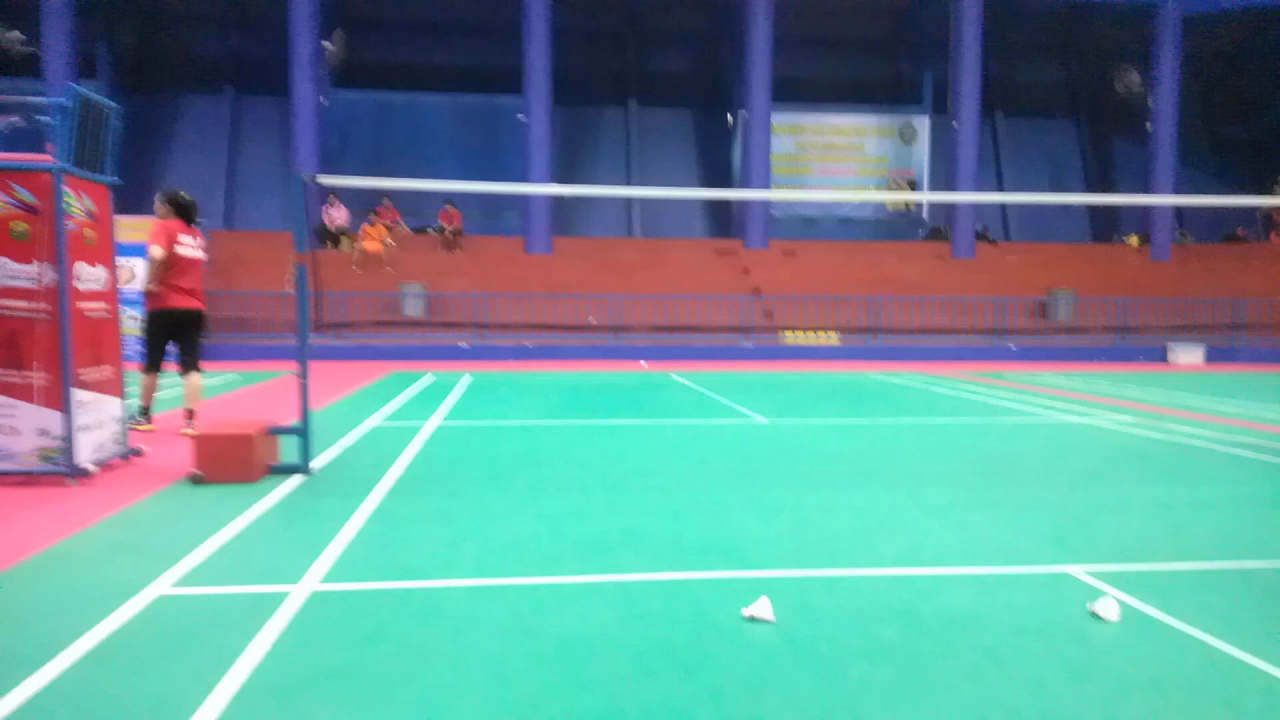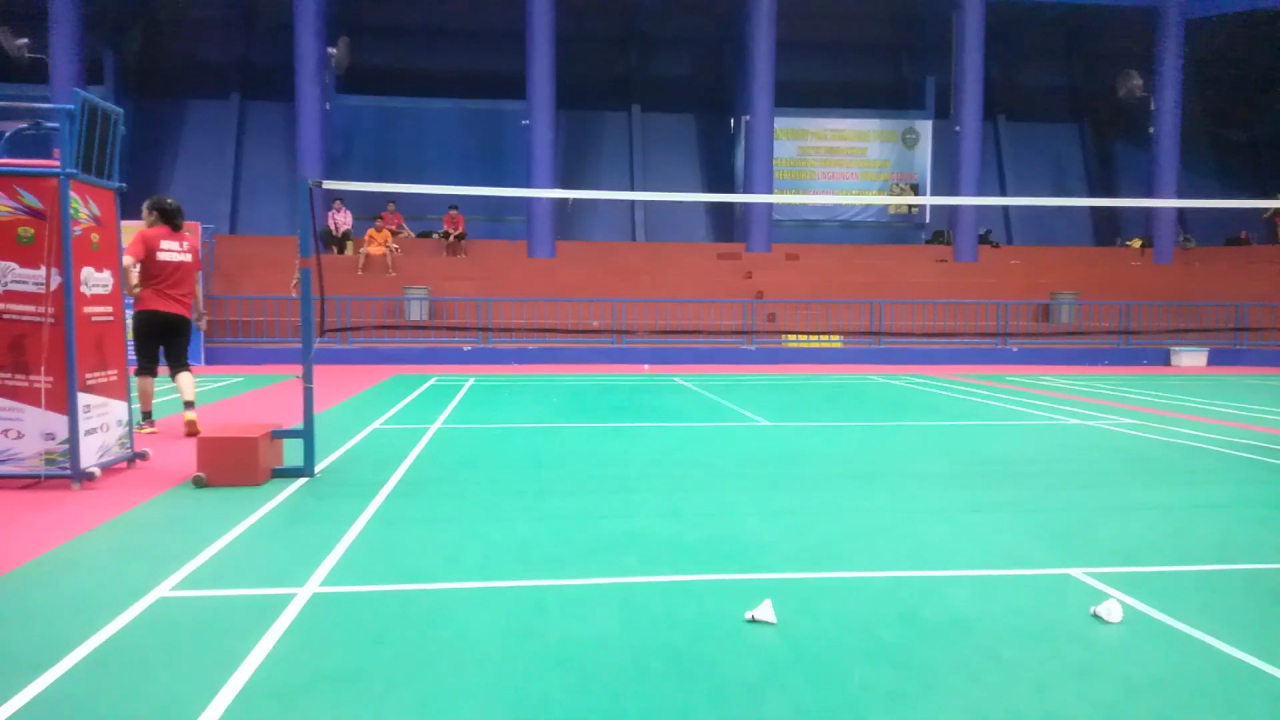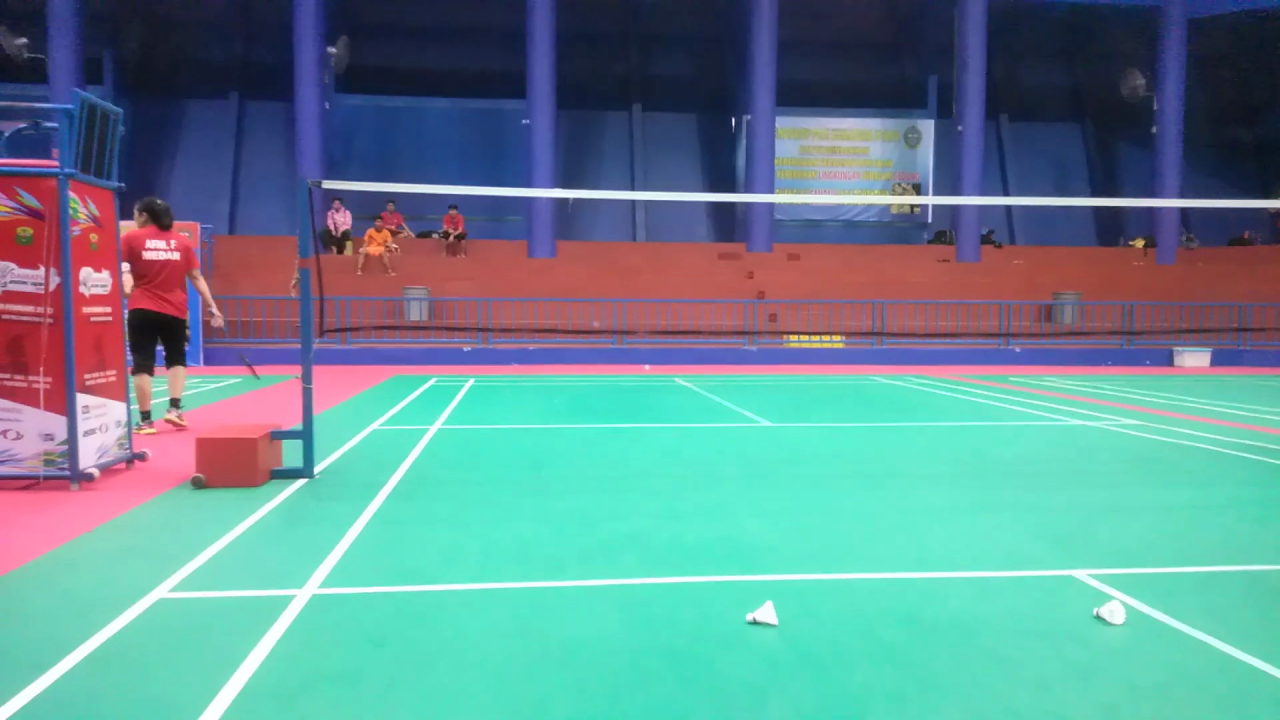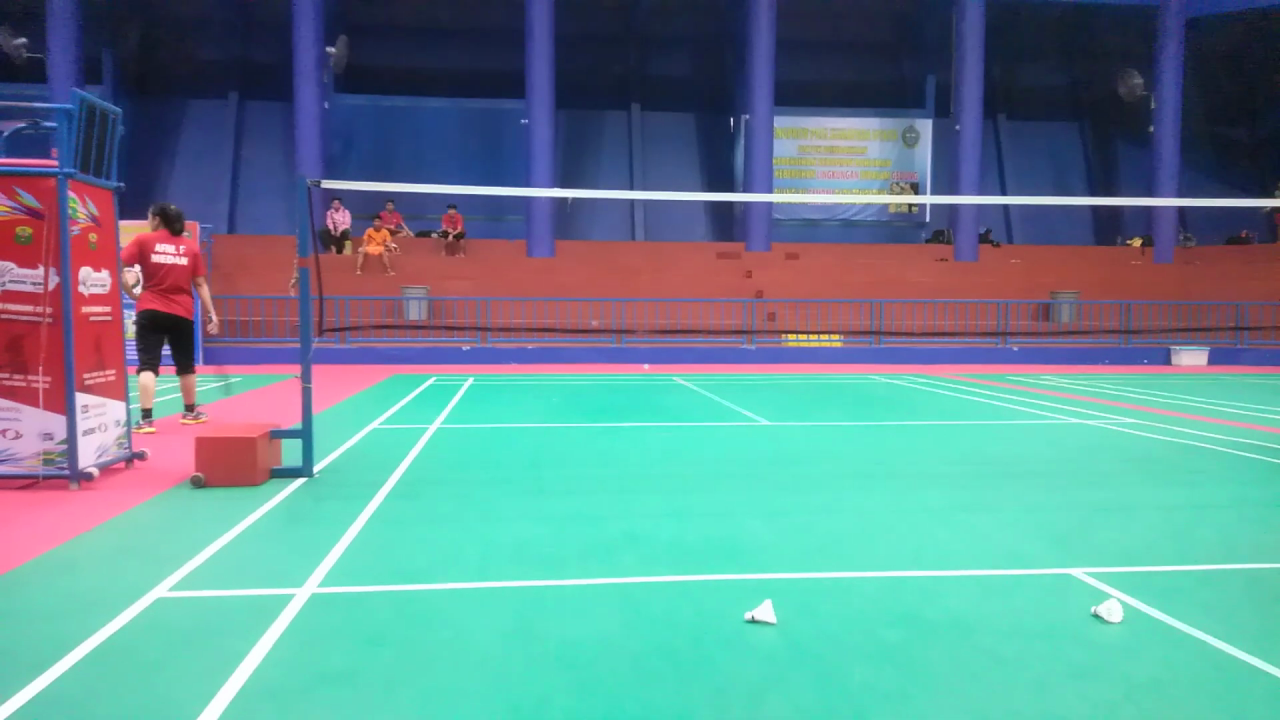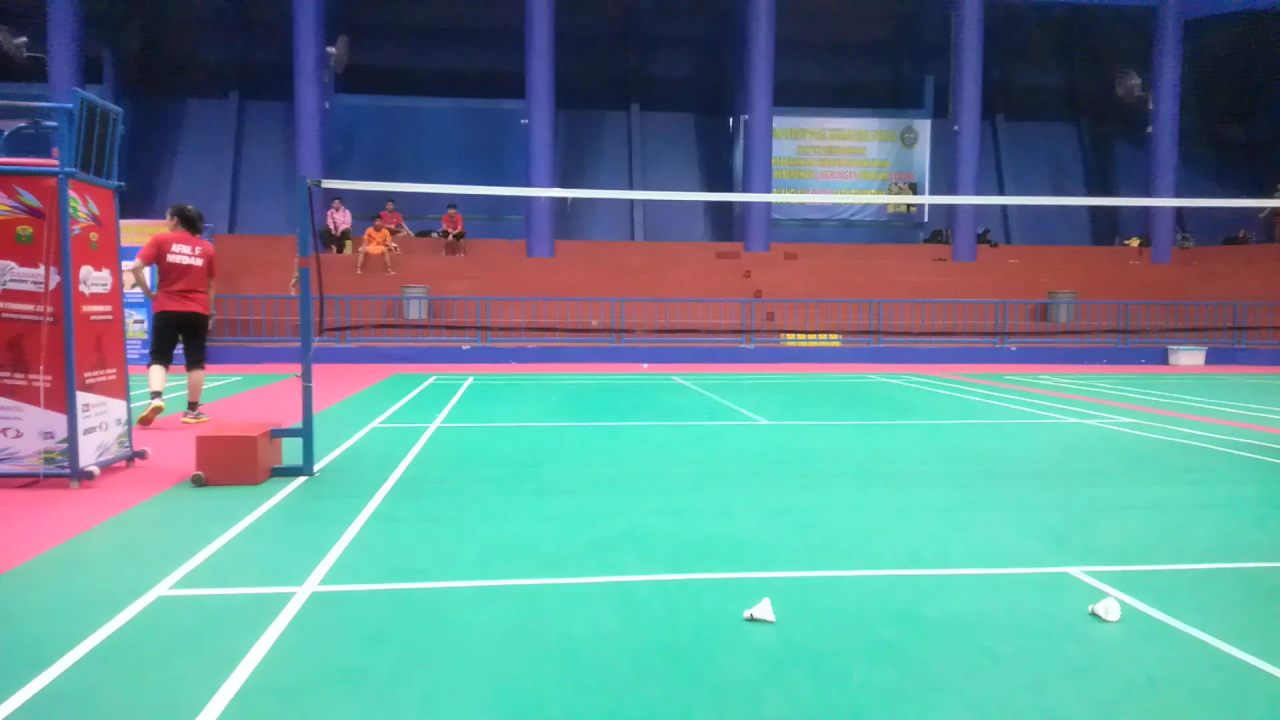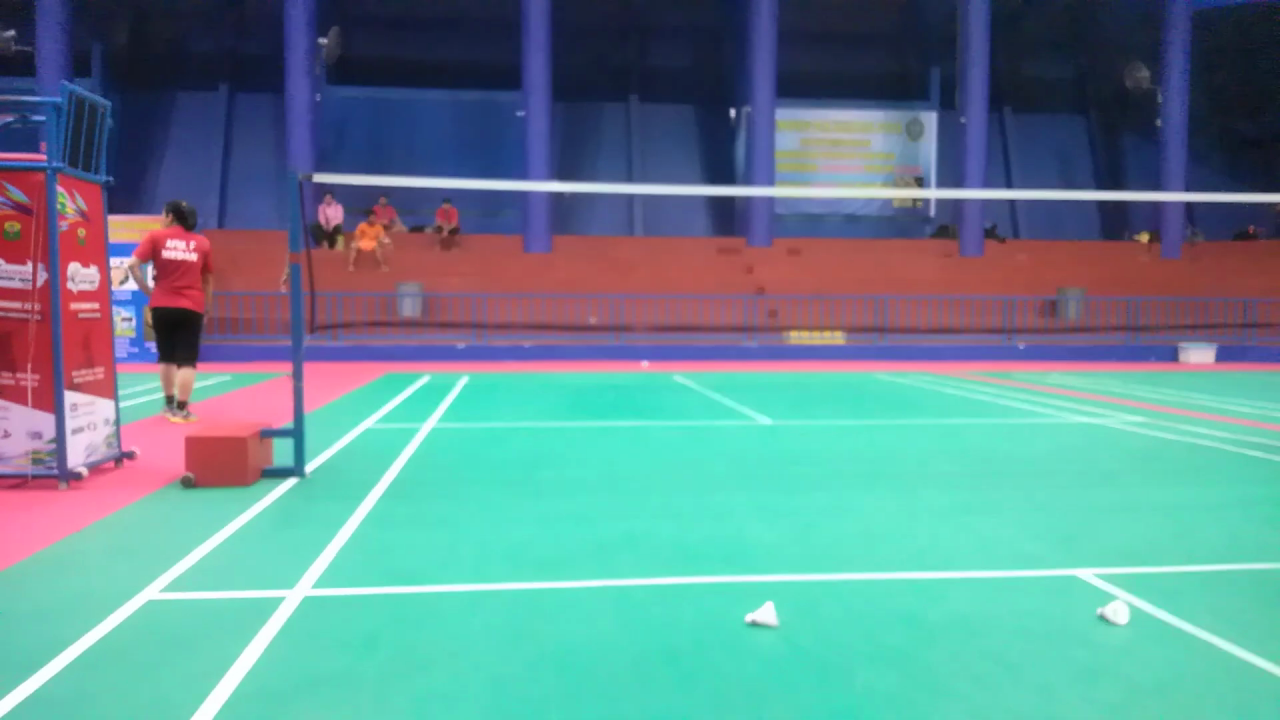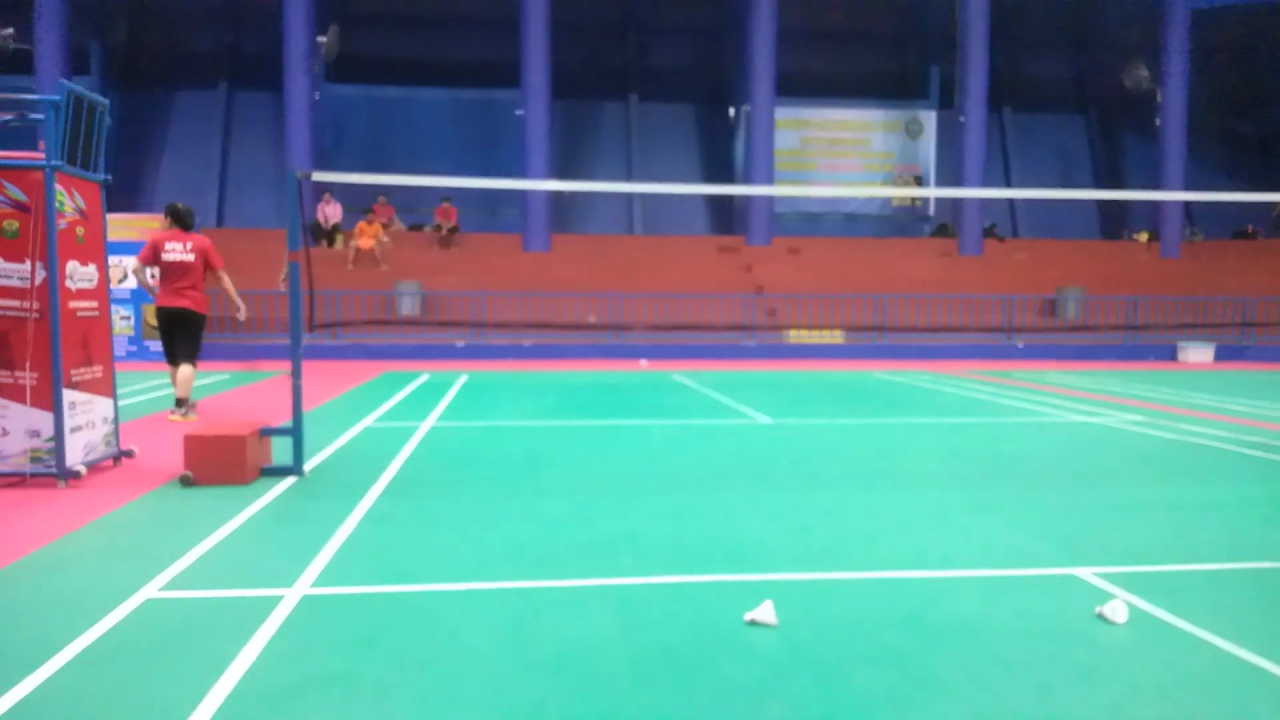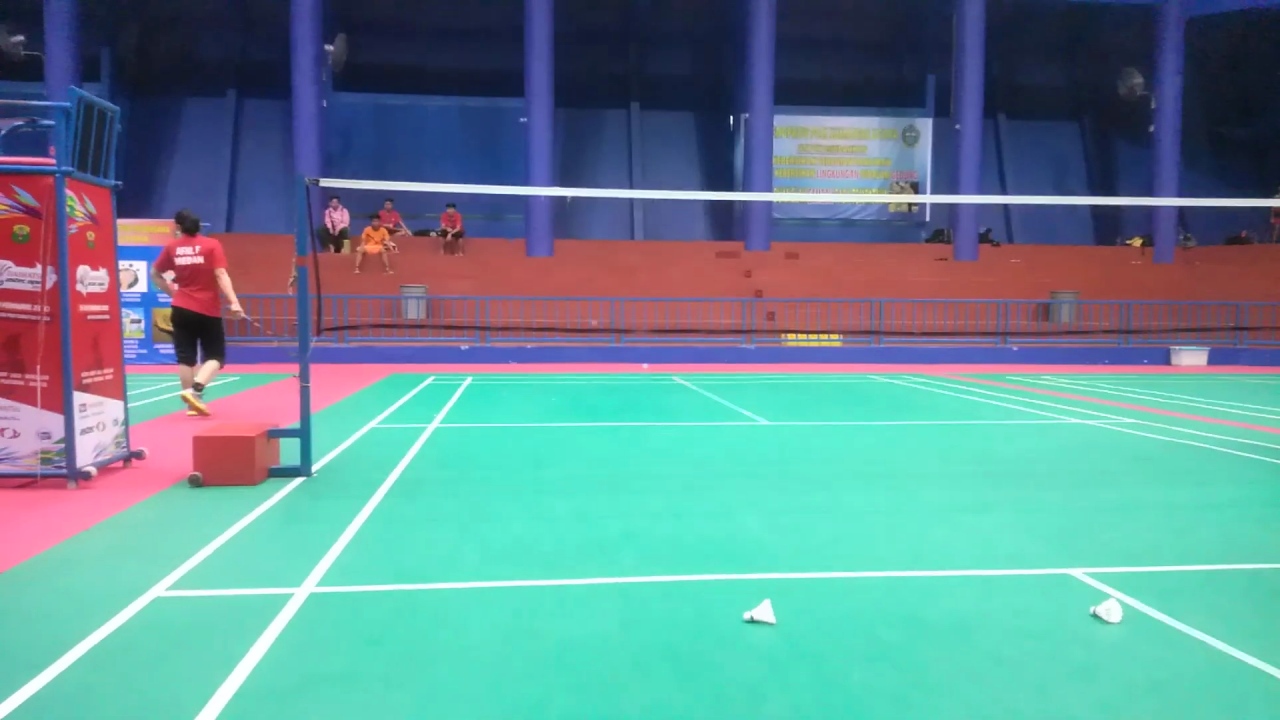
dt=0.3s
person 1, frame 1
left shoulder: (163, 227)
right shoulder: (197, 235)
left elbow: (157, 255)
left wrist: (150, 284)
left hip: (164, 306)
right hip: (194, 309)
left knee: (152, 363)
right knee: (191, 364)
left ankle: (144, 416)
right ankle: (190, 420)
person 1, frame 2
left shoulder: (146, 236)
right shoulder: (190, 242)
left elbow: (127, 264)
right elbow: (195, 281)
left wrist: (131, 288)
right wrist: (199, 311)
left hip: (149, 310)
right hip: (180, 313)
left knee: (146, 367)
right knee: (180, 365)
left ankle: (146, 420)
right ankle: (189, 409)
person 1, frame 3
left shoulder: (132, 238)
right shoulder: (182, 241)
right elbow: (196, 277)
left wrist: (123, 291)
right wrist: (212, 307)
left hip: (142, 311)
right hip: (174, 311)
left knee: (142, 365)
right knee: (176, 360)
left ankle: (145, 420)
right ankle: (174, 408)
person 1, frame 4
left shoulder: (143, 240)
right shoulder: (191, 247)
right elbow: (200, 284)
left wrist: (132, 293)
right wrist: (211, 314)
left hip: (150, 312)
right hip: (182, 314)
left knee: (148, 365)
right knee: (186, 364)
left ankle: (146, 419)
right ankle: (191, 411)
person 1, frame 5
left shoulder: (161, 240)
right shoulder: (207, 247)
left elbow: (136, 268)
left wrist: (149, 293)
right wrist: (210, 311)
left hip: (166, 309)
right hip: (198, 312)
left knee: (159, 360)
right knee: (195, 361)
left ankle: (156, 399)
right ankle: (192, 410)
person 1, frame 6
left shoulder: (156, 237)
right shoulder: (202, 243)
left elbow: (133, 265)
right elbow: (207, 280)
left wrist: (147, 290)
right wrist: (206, 307)
left hip: (162, 306)
right hip: (191, 308)
left knee: (166, 356)
right knee: (187, 360)
left ankle: (170, 404)
right ankle: (181, 410)
person 1, frame 7
left shoulder: (158, 241)
right shoulder: (203, 243)
left elbow: (137, 269)
right elbow: (221, 276)
left wrist: (153, 291)
right wrist: (237, 301)
left hip: (166, 307)
right hip: (193, 308)
left knee: (173, 357)
right knee: (187, 358)
left ankle: (183, 402)
right ankle: (180, 407)
person 1, frame 8
left shoulder: (171, 247)
right shoulder: (212, 245)
left elbow: (155, 275)
right elbow: (221, 275)
right wrist: (233, 302)
left hip: (181, 309)
right hip: (208, 310)
left knee: (185, 357)
right knee: (215, 356)
left ankle: (191, 401)
right ankle: (195, 390)
